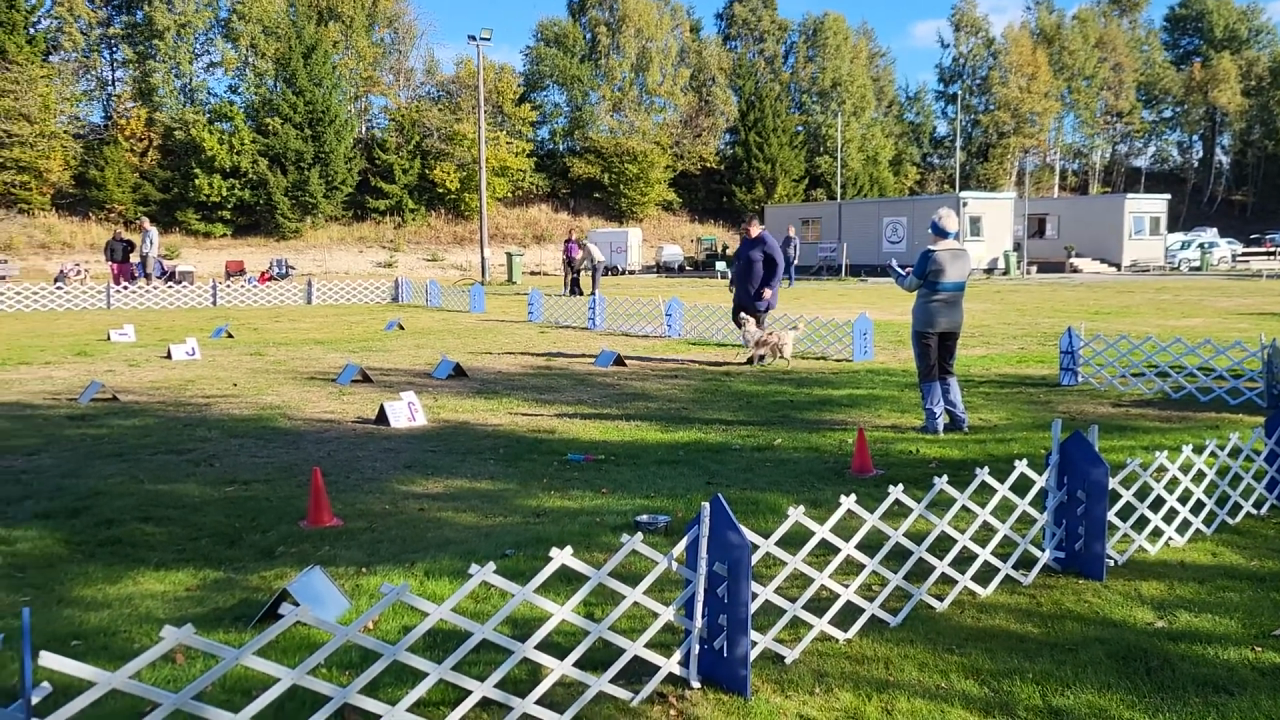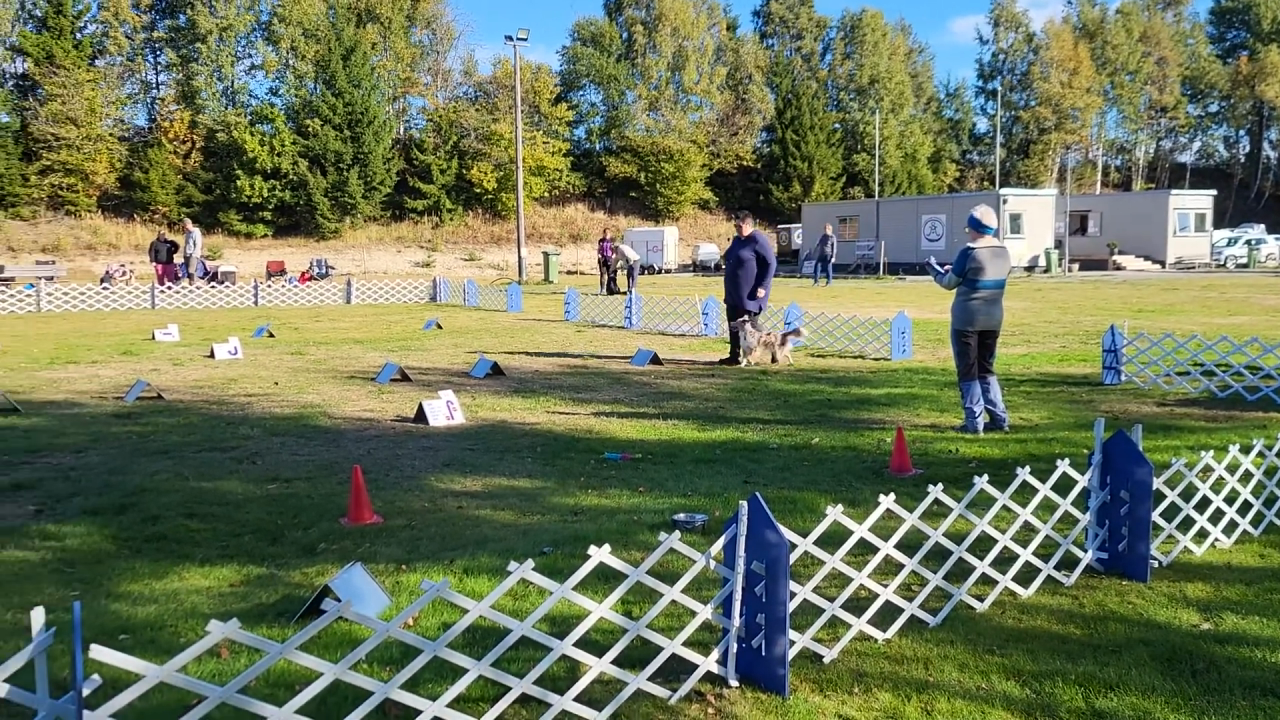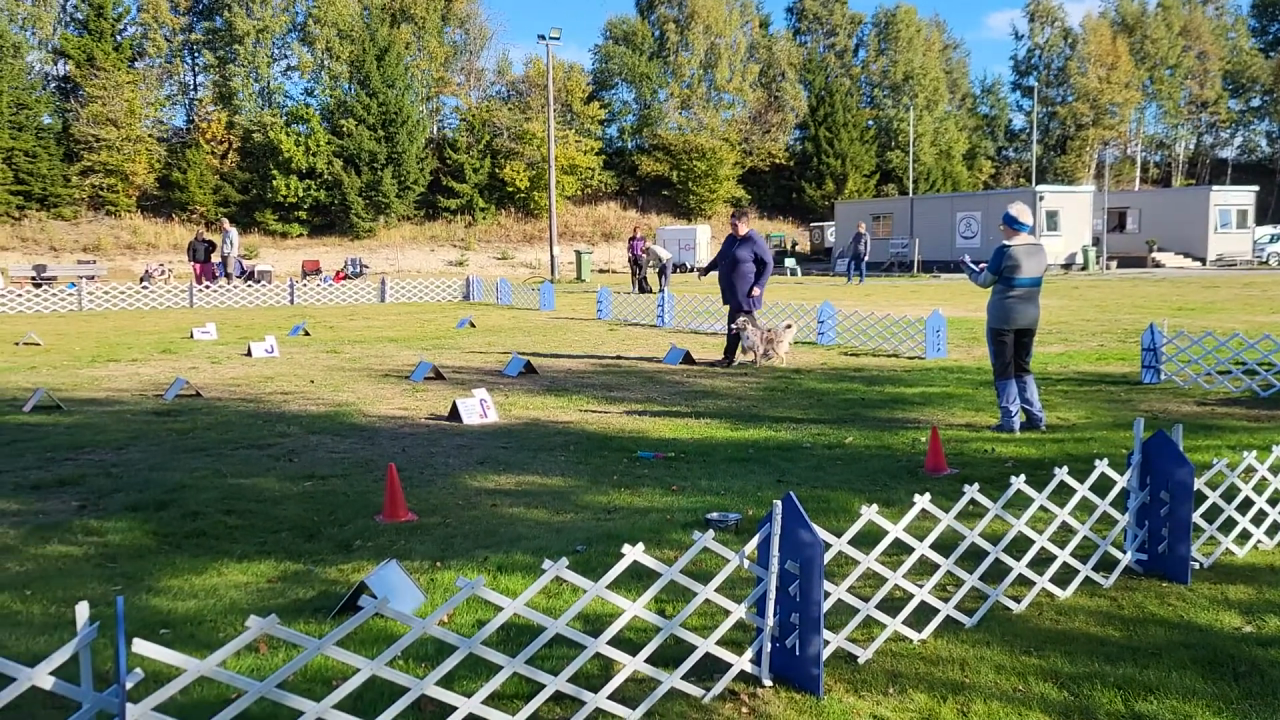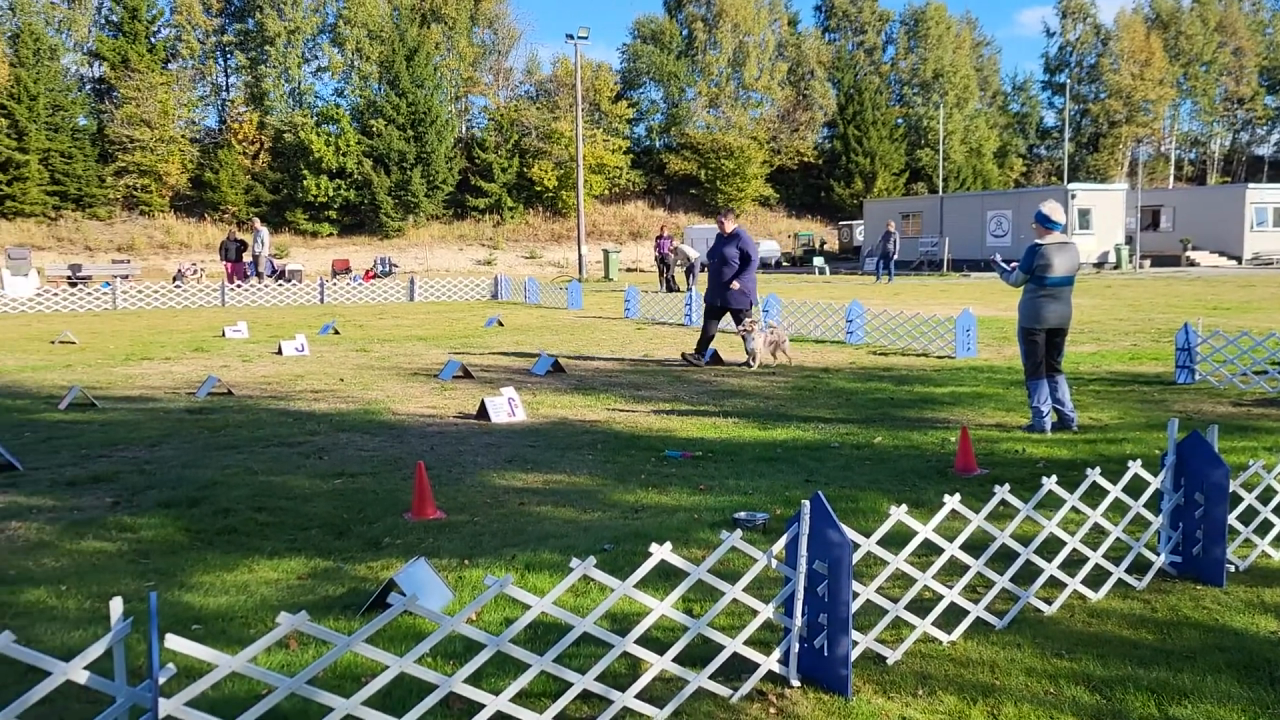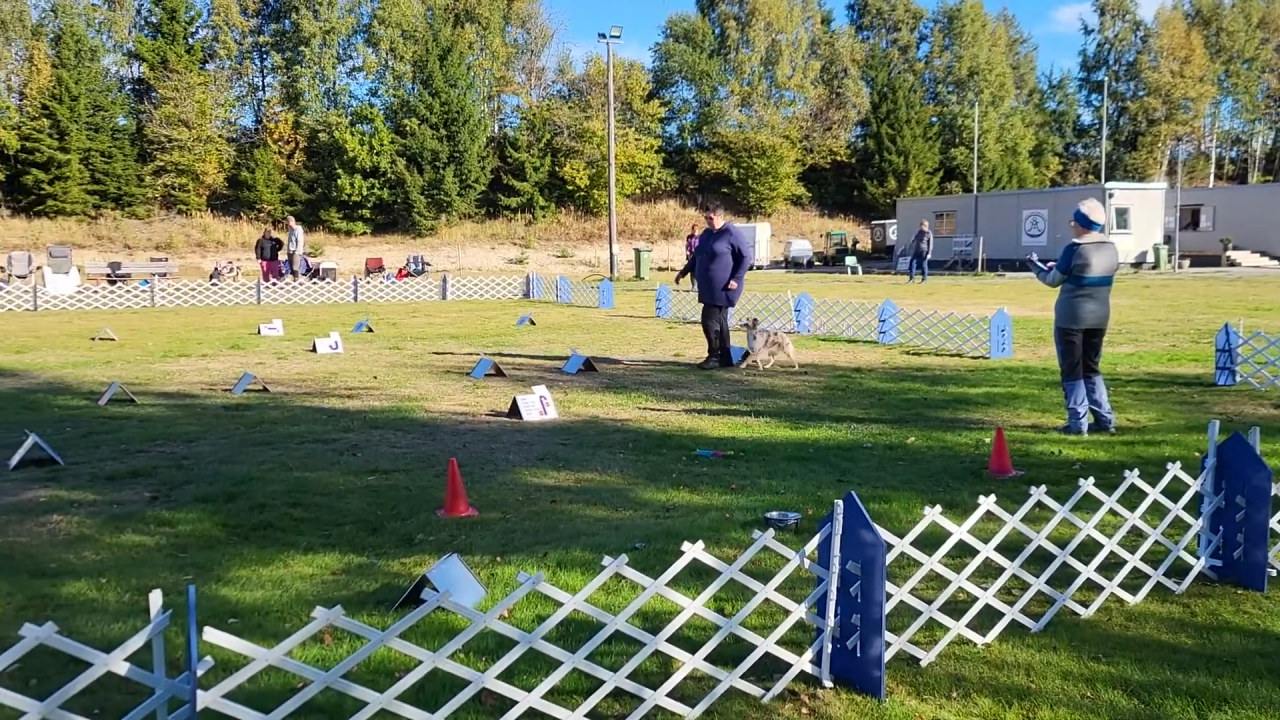
dt=0.4s
person 1, frame 1
left shoulder: (930, 255)
right shoulder: (964, 256)
left elbow: (911, 286)
left wrist: (897, 271)
right wrist: (915, 273)
left hip: (927, 321)
right hip: (953, 322)
left knee: (929, 373)
right knee: (947, 371)
left ankle: (934, 423)
right ankle: (959, 420)
person 1, frame 2
left shoulder: (969, 253)
right shoulder: (1004, 253)
left elbow: (949, 283)
left wrist: (934, 269)
right wrist: (954, 271)
left hip: (966, 319)
right hip: (993, 320)
left knee: (968, 372)
right knee: (986, 370)
left ankle: (974, 423)
right ankle: (999, 419)
person 1, frame 3
left shoulder: (1005, 251)
right shoulder: (1040, 251)
left elbow: (985, 282)
left wrist: (969, 267)
right wrist: (990, 269)
left hip: (1002, 318)
right hip: (1029, 318)
left knee: (1004, 371)
right knee: (1023, 369)
left ankle: (1010, 422)
right ankle: (1036, 418)
person 1, frame 4
left shoulder: (1037, 249)
right shoulder: (1073, 250)
left elbow: (1017, 281)
left wrist: (1000, 266)
right wrist: (1021, 268)
left hip: (1034, 317)
right hip: (1061, 318)
left knee: (1035, 370)
right knee: (1054, 368)
left ankle: (1041, 422)
right ankle: (1068, 418)
person 1, frame 5
left shoulder: (1075, 249)
right shoulder: (1112, 249)
left elbow: (1054, 281)
left wrist: (1036, 265)
right wrist: (1058, 268)
left hip: (1071, 317)
right hip: (1099, 318)
left knee: (1072, 371)
right knee: (1091, 369)
left ankle: (1078, 423)
right ankle: (1105, 420)
